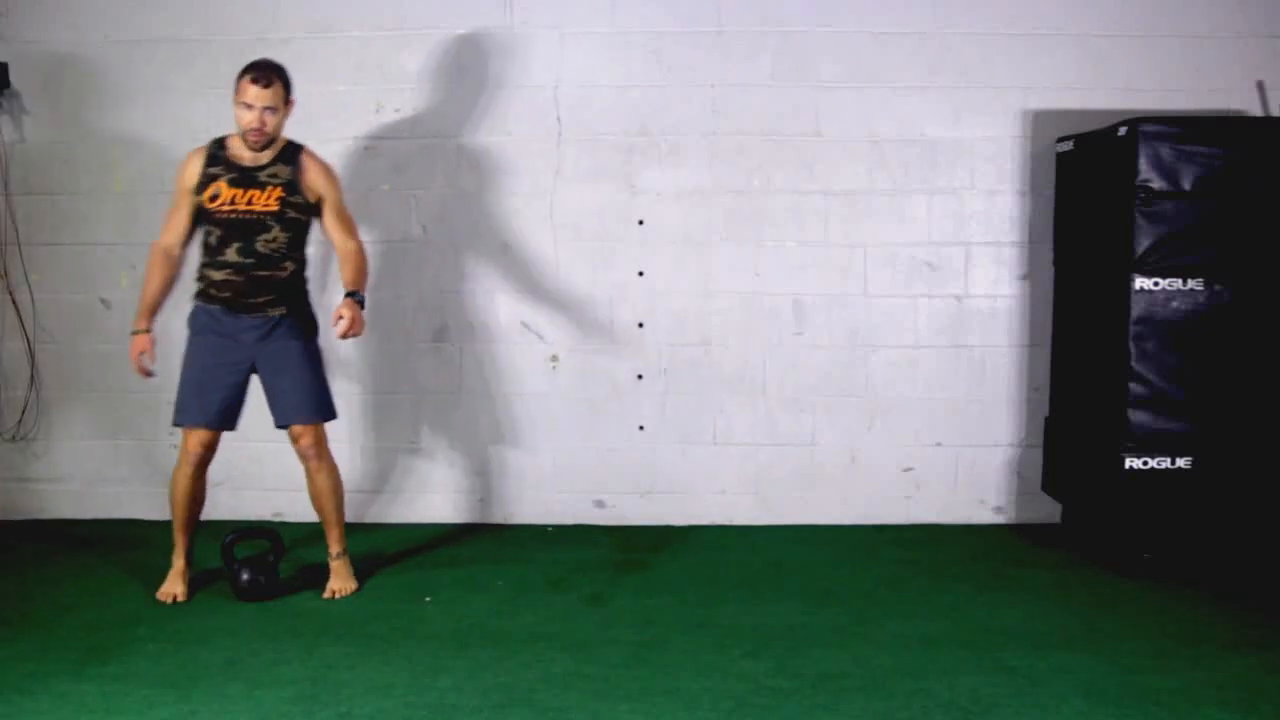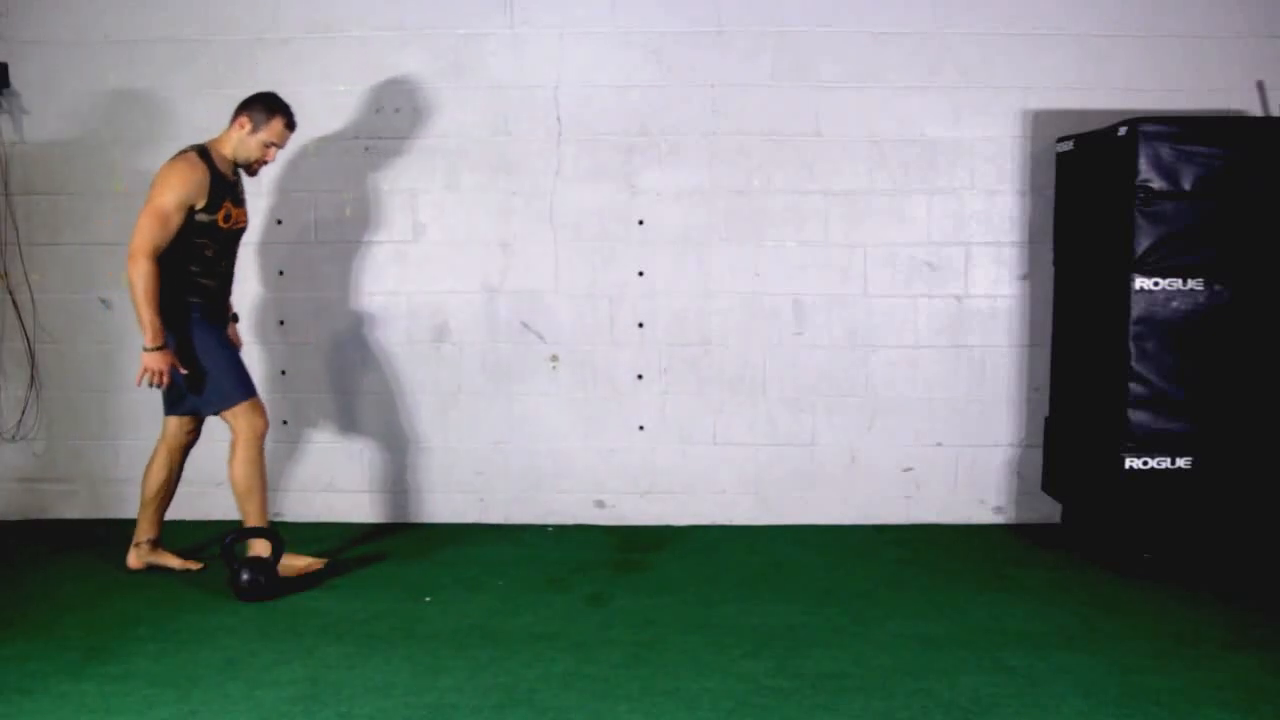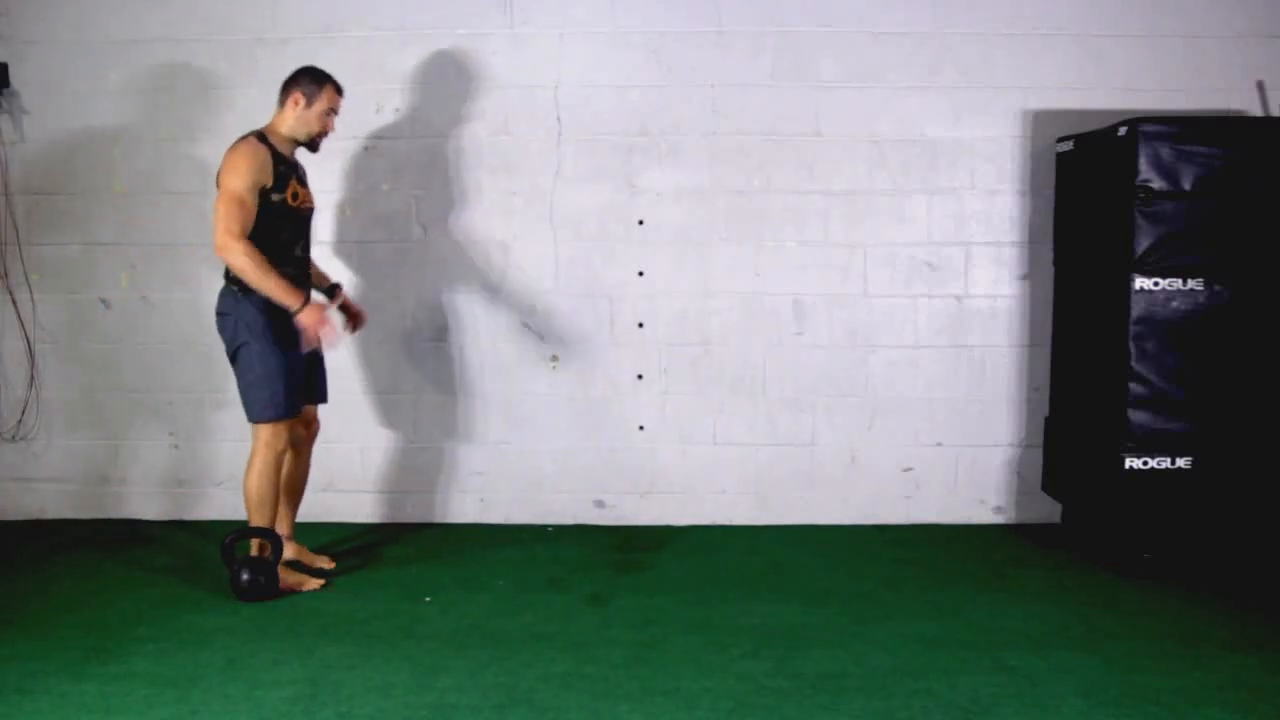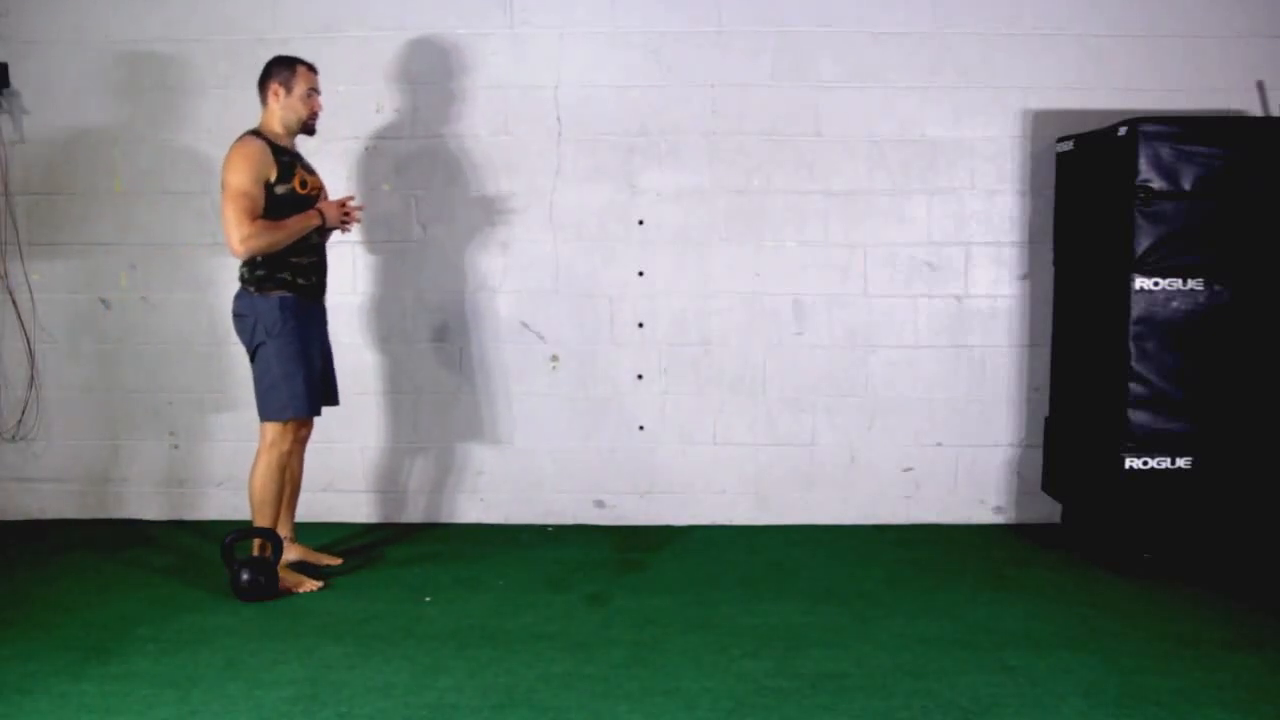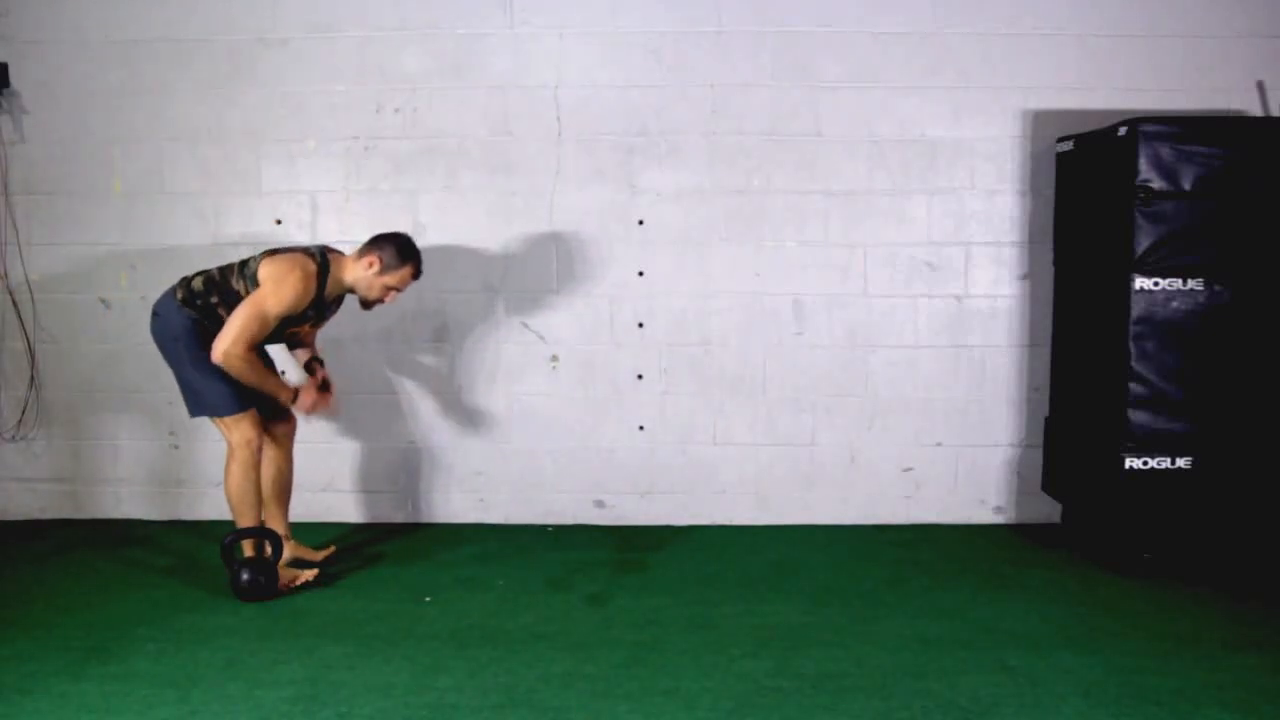
dt=1s
person 1, frame 1
left shoulder: (310, 171)
right shoulder: (201, 164)
left elbow: (349, 245)
right elbow: (170, 248)
left wrist: (352, 298)
right wrist: (143, 322)
left hip: (287, 325)
right hip: (216, 324)
left knee: (312, 444)
right knee: (196, 450)
left ankle: (339, 558)
right ankle: (180, 562)
person 1, frame 2
left shoulder: (232, 178)
right shoulder: (187, 173)
right elbow: (141, 255)
left wrist: (227, 318)
right wrist: (154, 341)
left hip: (203, 317)
right hip: (182, 319)
left knee: (179, 432)
right knee: (250, 421)
left ankle: (145, 545)
right ankle: (262, 550)
person 1, frame 3
left shoulder: (290, 165)
right shoulder: (251, 155)
right elbow: (231, 244)
left wrist: (332, 294)
right wrist: (301, 303)
left hip: (286, 311)
right hip: (254, 313)
left knee: (304, 428)
right knee: (273, 436)
left ankle: (285, 543)
right ankle: (261, 562)
person 1, frame 4
left shoulder: (291, 156)
right shoulder: (250, 153)
right elbow: (243, 238)
left wrist: (332, 219)
right wrist: (319, 216)
left hip: (305, 306)
right hip: (272, 308)
left knee: (299, 430)
right knee: (279, 437)
left ankle: (286, 544)
right ankle: (261, 561)
person 1, frame 5
left shoulder: (337, 278)
right shoulder: (298, 278)
left elbow: (299, 327)
right elbow: (224, 352)
left wrist: (313, 366)
right wrist: (290, 395)
left hip: (226, 319)
right hip: (184, 319)
left knee: (280, 425)
right knee: (247, 436)
left ankle: (281, 543)
